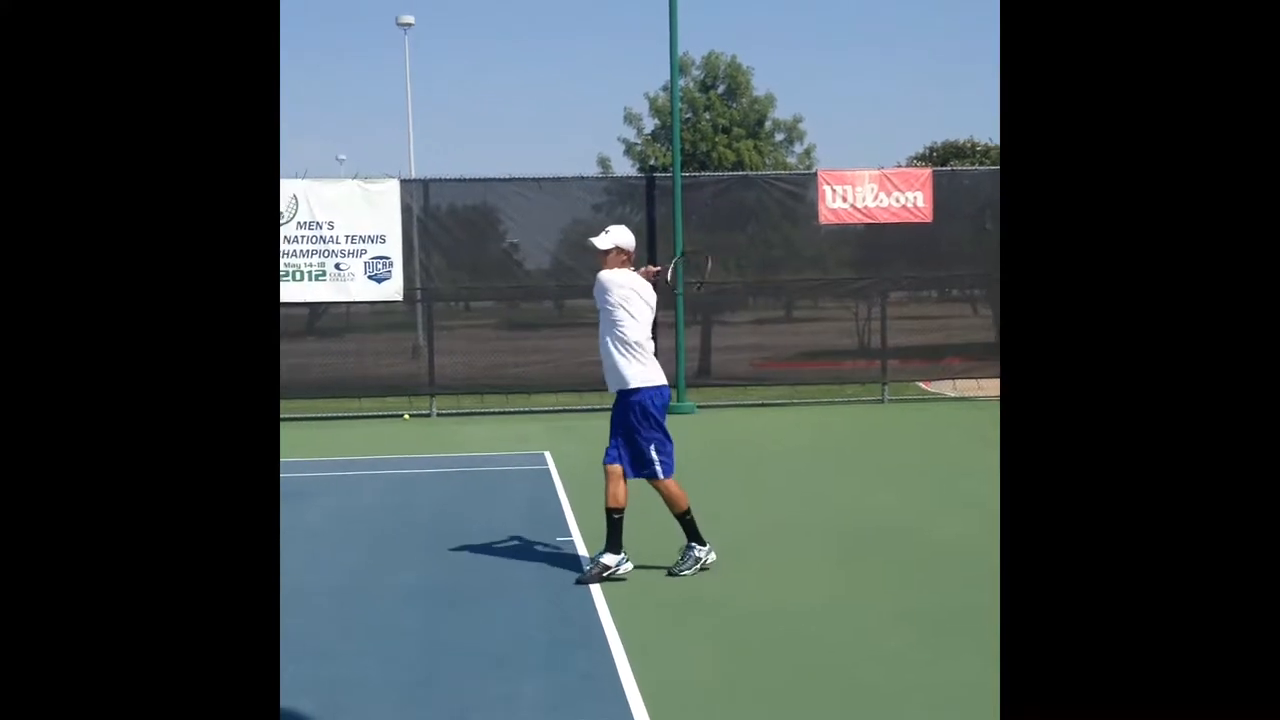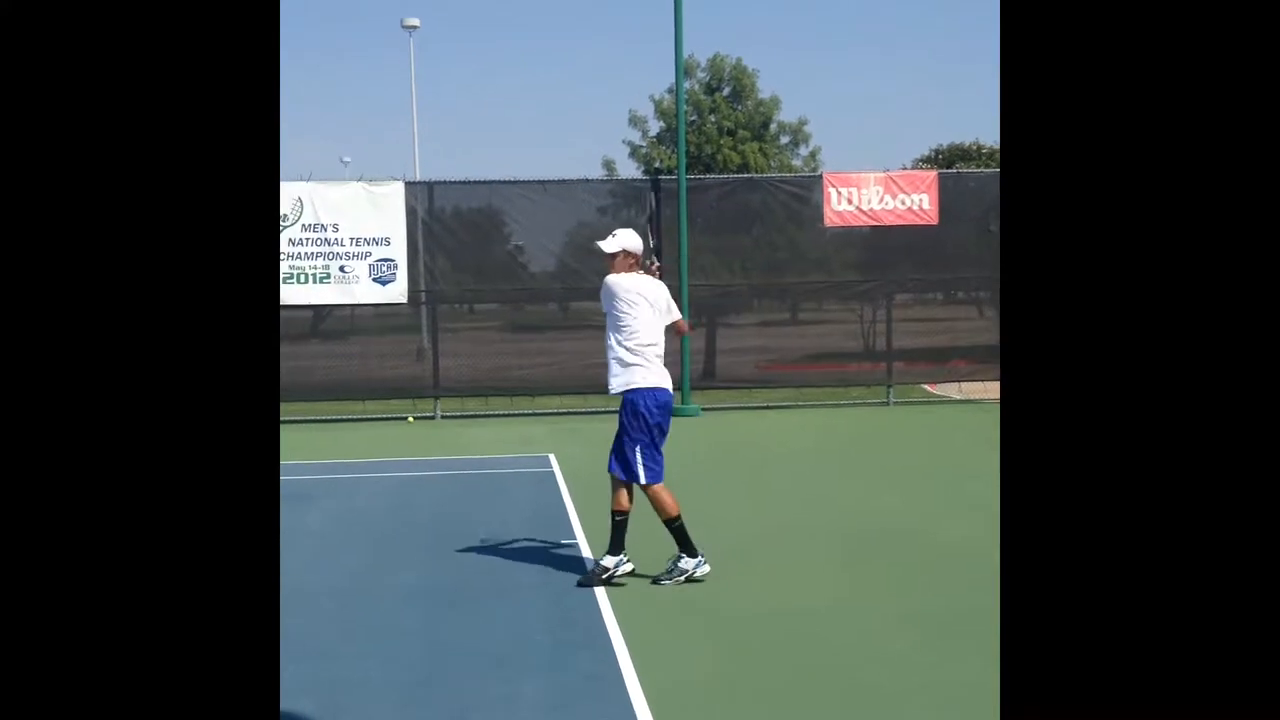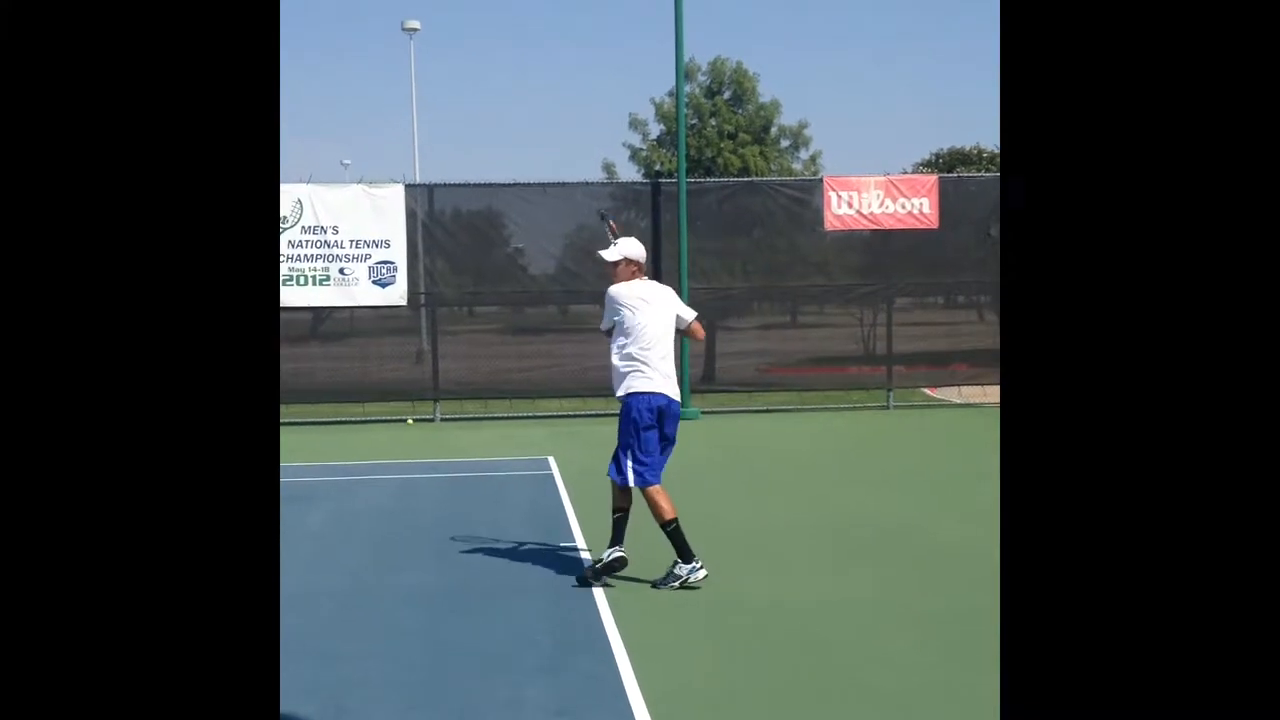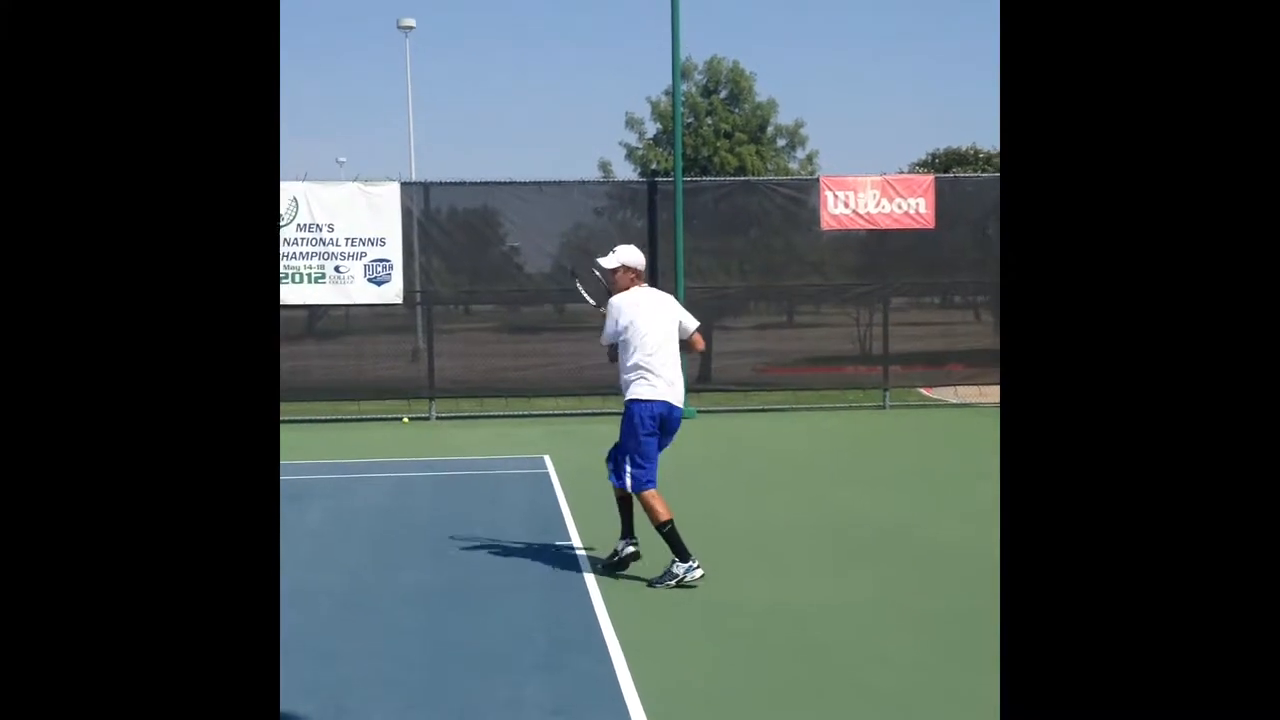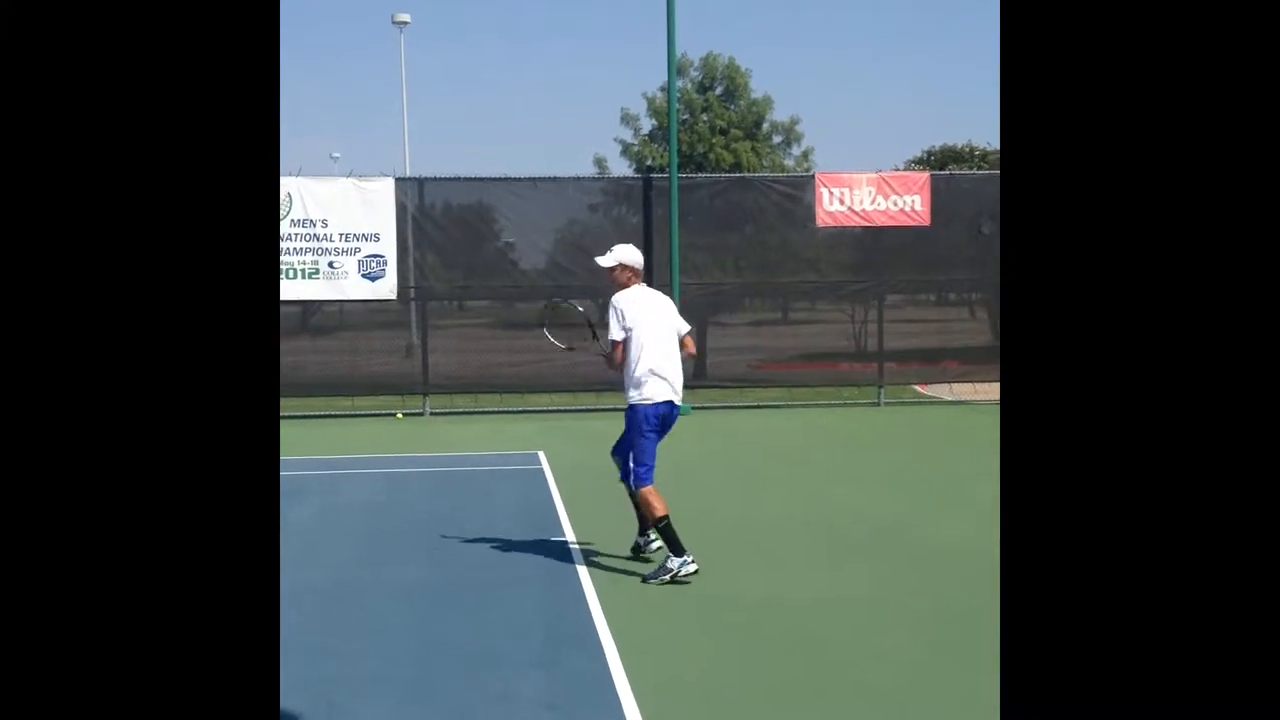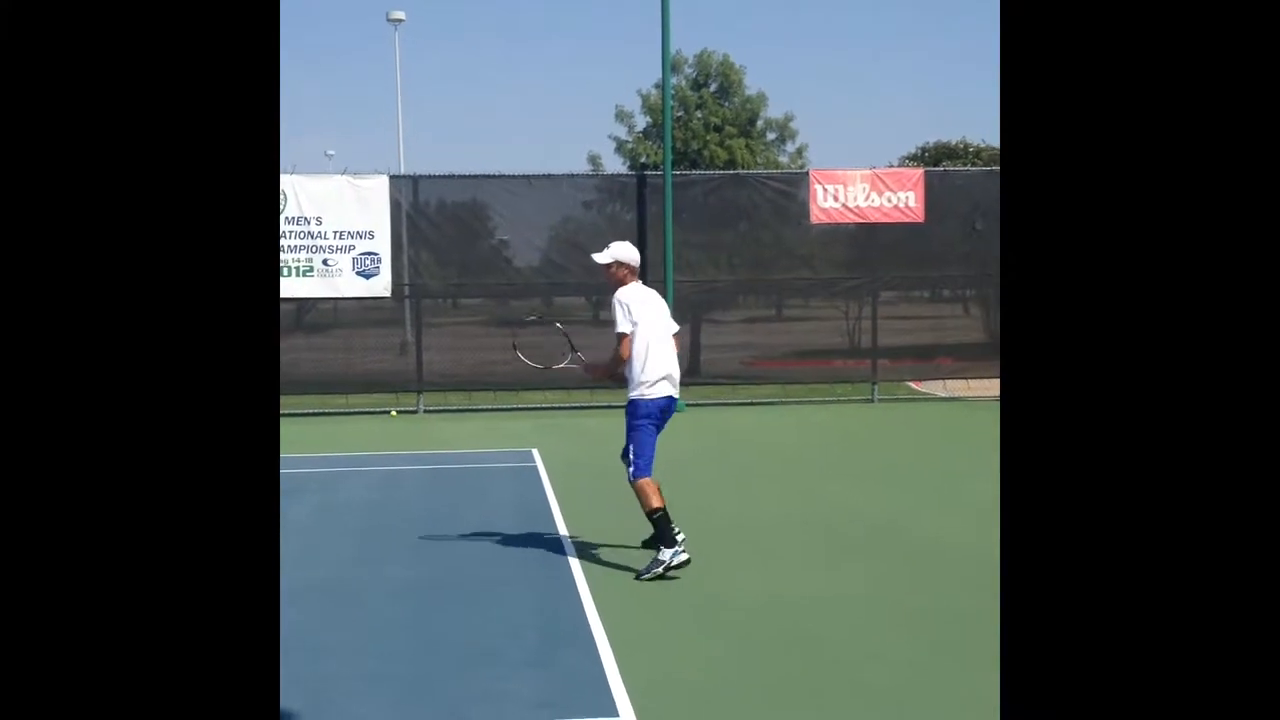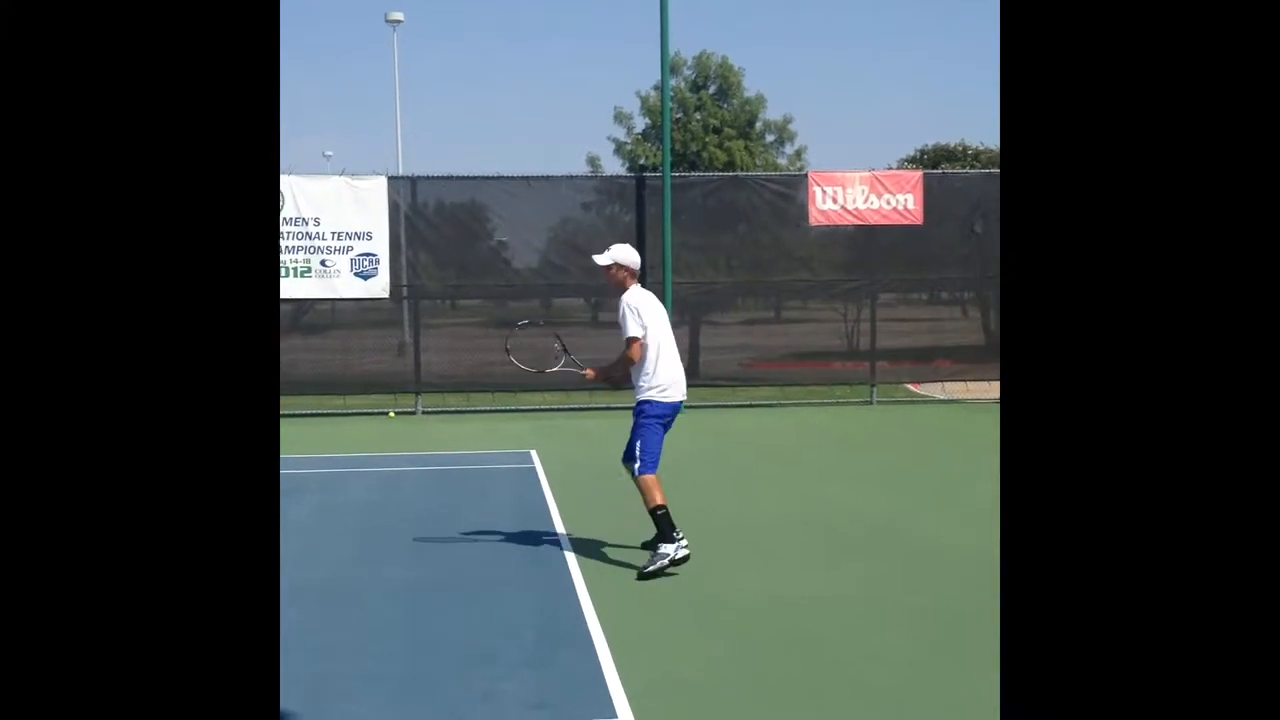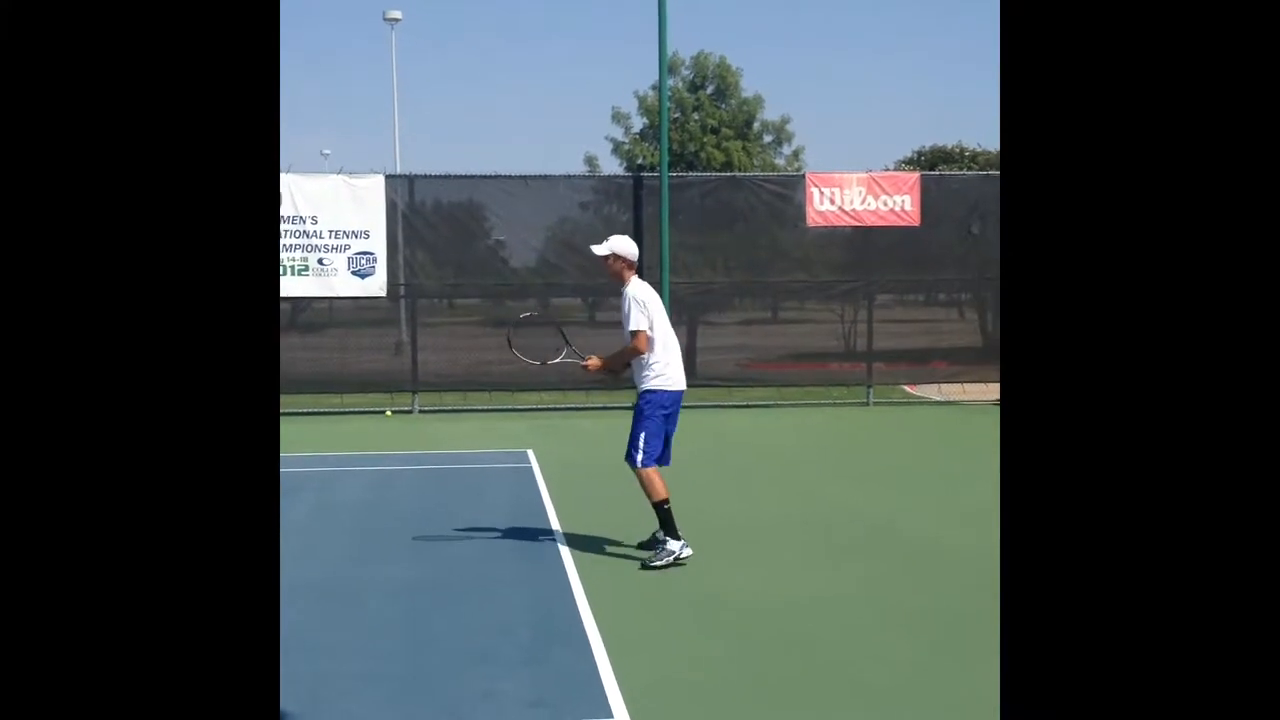
dt=0.1s
person 1, frame 1
left shoulder: (605, 280)
right shoulder: (644, 287)
left hip: (642, 390)
right hip: (632, 390)
left knee: (658, 475)
right knee: (614, 469)
left ankle: (698, 546)
right ankle: (614, 555)
person 1, frame 2
left shoulder: (613, 284)
right shoulder: (658, 287)
right elbow: (681, 326)
left hip: (640, 390)
right hip: (660, 391)
left knee: (649, 479)
right knee: (622, 473)
left ankle: (691, 557)
right ankle: (615, 558)
person 1, frame 3
left shoulder: (616, 293)
right shoulder: (665, 292)
left elbow: (609, 331)
right elbow: (698, 333)
left hip: (641, 395)
right hip: (668, 397)
left knee: (645, 481)
right knee: (623, 476)
left ankle: (688, 562)
right ankle: (615, 550)
person 1, frame 4
left shoulder: (619, 302)
right shoulder: (668, 300)
left elbow: (612, 351)
right elbow: (698, 344)
left hip: (644, 400)
right hip: (673, 402)
left knee: (642, 485)
right knee: (620, 466)
left ankle: (685, 562)
right ankle: (626, 542)
person 1, frame 5
left shoulder: (620, 300)
right shoulder: (663, 301)
left elbow: (617, 359)
right elbow: (689, 348)
left wrist: (610, 363)
left hip: (646, 400)
right hip: (670, 399)
left knee: (641, 481)
right knee: (623, 457)
left ankle: (680, 557)
right ankle: (647, 534)
person 1, frame 6
left shoulder: (624, 296)
right shoulder: (653, 296)
left elbow: (624, 352)
right elbow: (672, 344)
left wrist: (605, 370)
left hip: (648, 395)
right hip: (666, 391)
left knee: (639, 473)
right knee: (636, 463)
left ankle: (671, 548)
right ankle: (667, 530)
person 1, frame 7
left shoulder: (630, 300)
right shoulder: (649, 299)
left elbow: (633, 354)
left wrist: (603, 373)
right wrist: (620, 374)
left hip: (655, 397)
right hip: (670, 393)
left knee: (643, 470)
right knee: (636, 463)
left ankle: (671, 544)
right ankle: (668, 532)
person 1, frame 8
left shoulder: (633, 293)
right shoulder: (640, 290)
left elbow: (639, 344)
left wrist: (604, 363)
right wrist: (616, 364)
left hip: (658, 388)
right hip: (666, 386)
left knee: (642, 464)
right knee: (644, 462)
left ankle: (675, 540)
right ankle: (665, 532)
